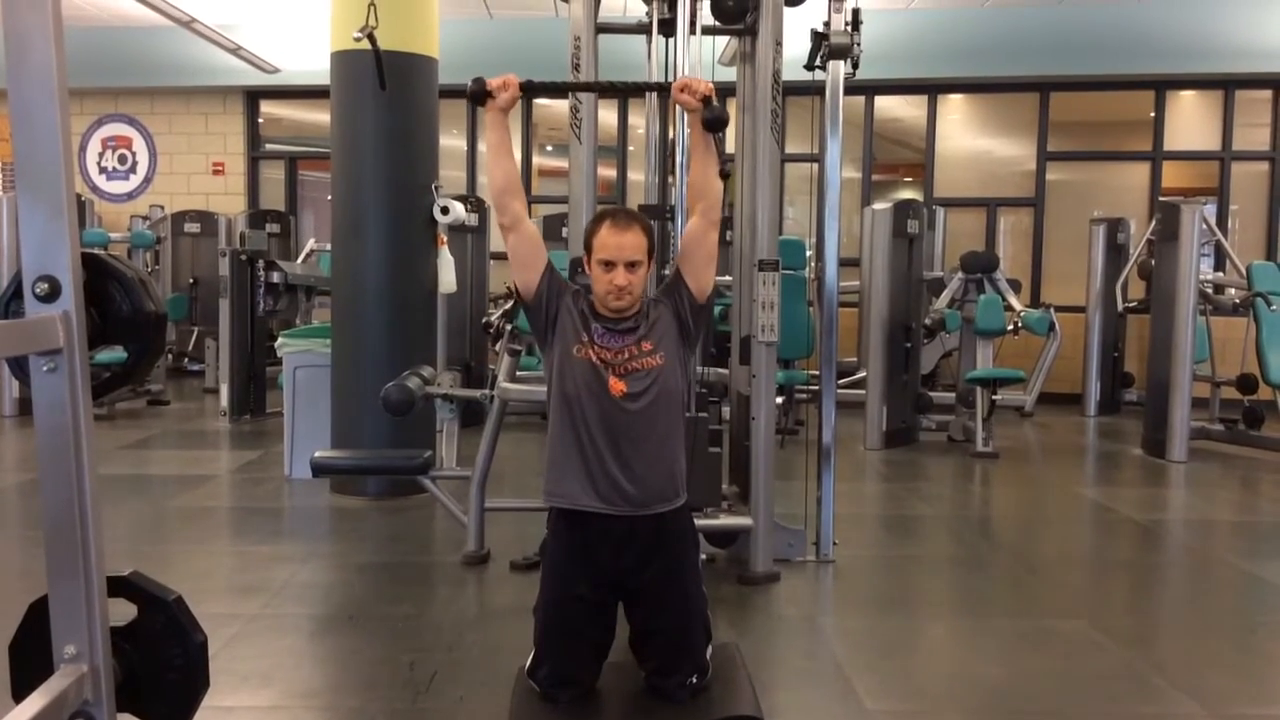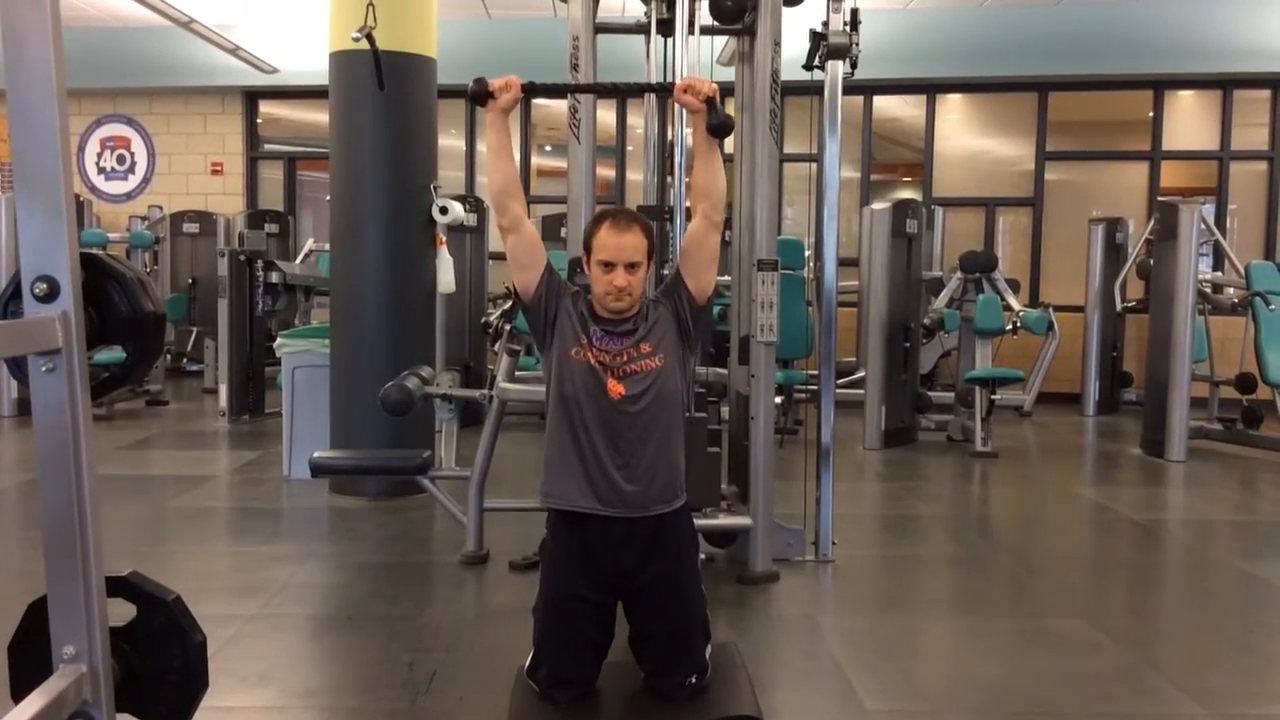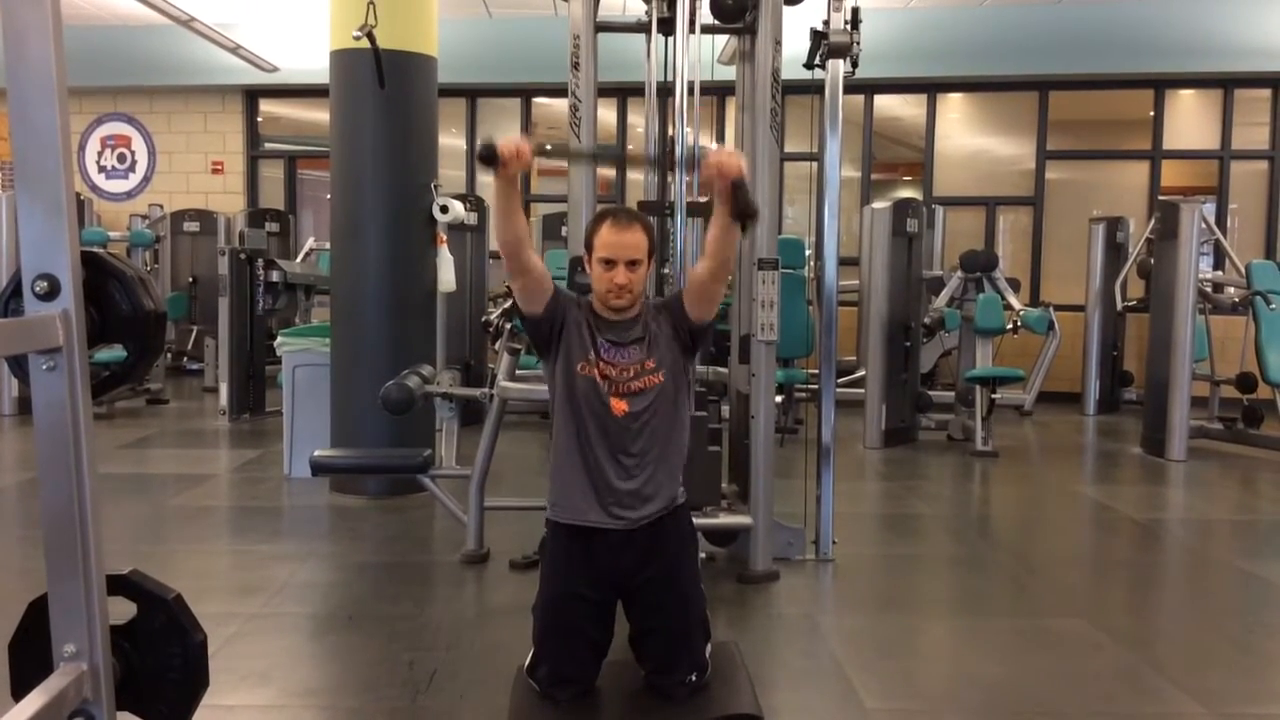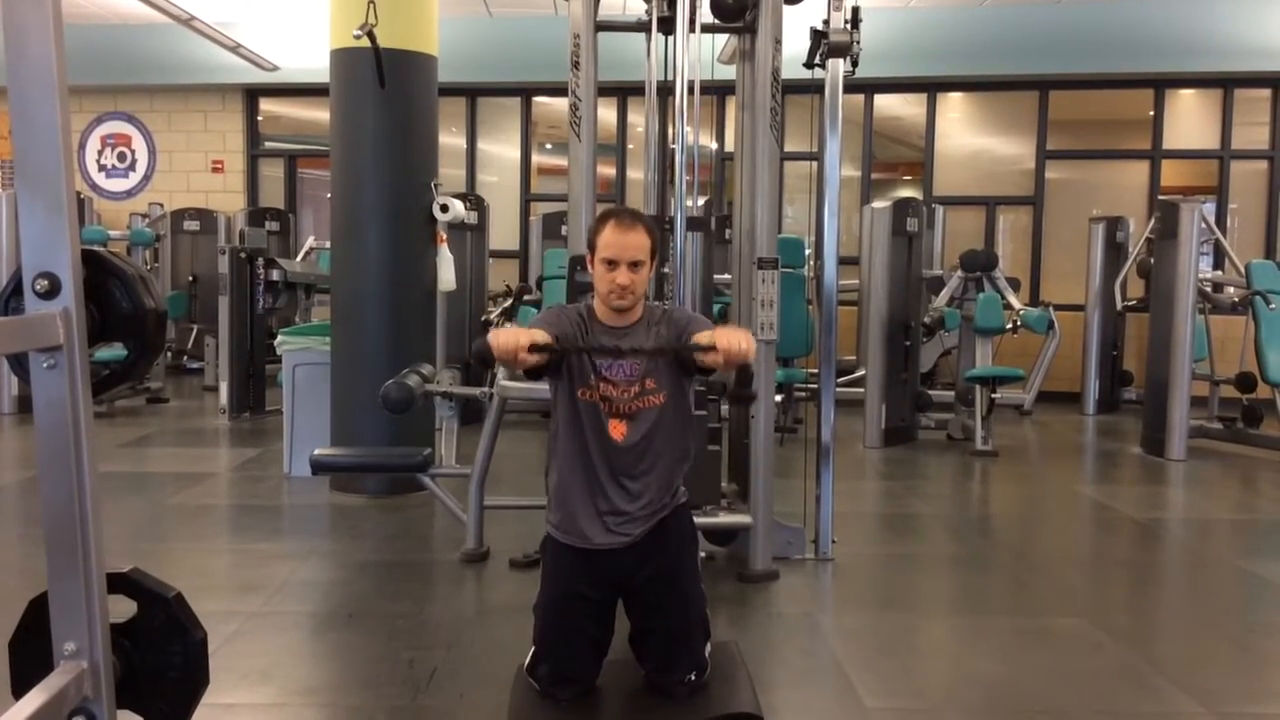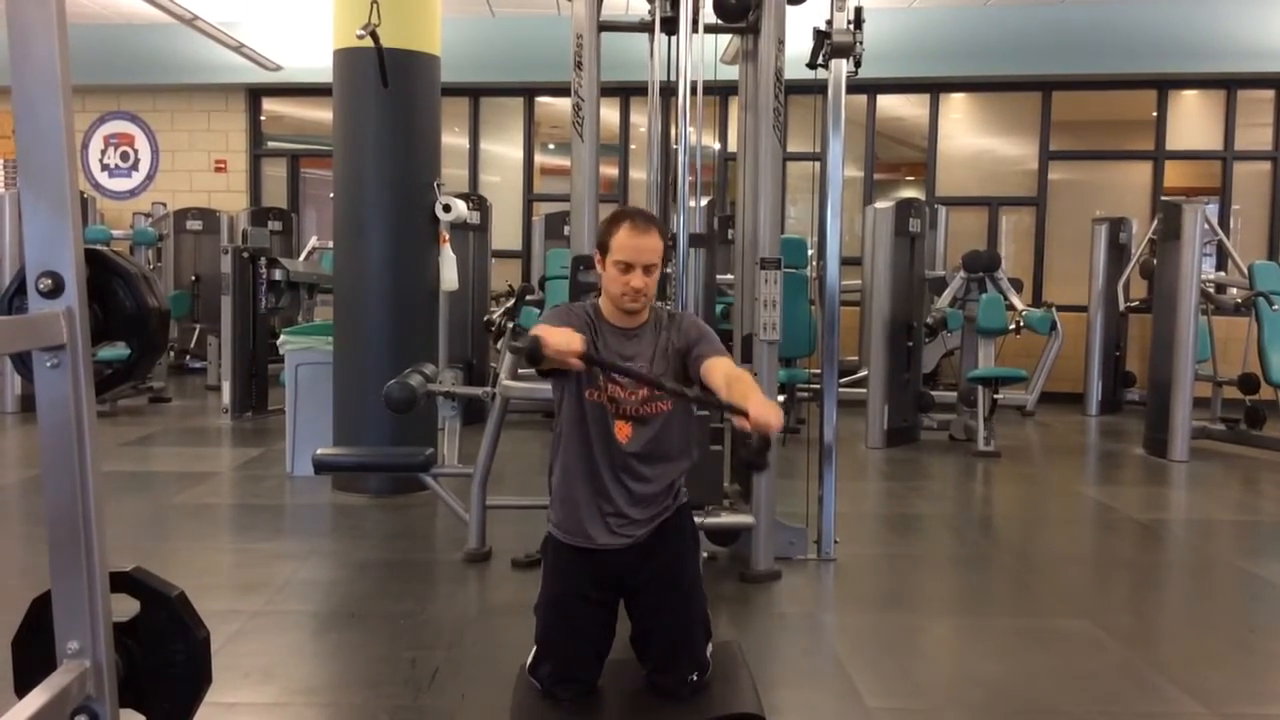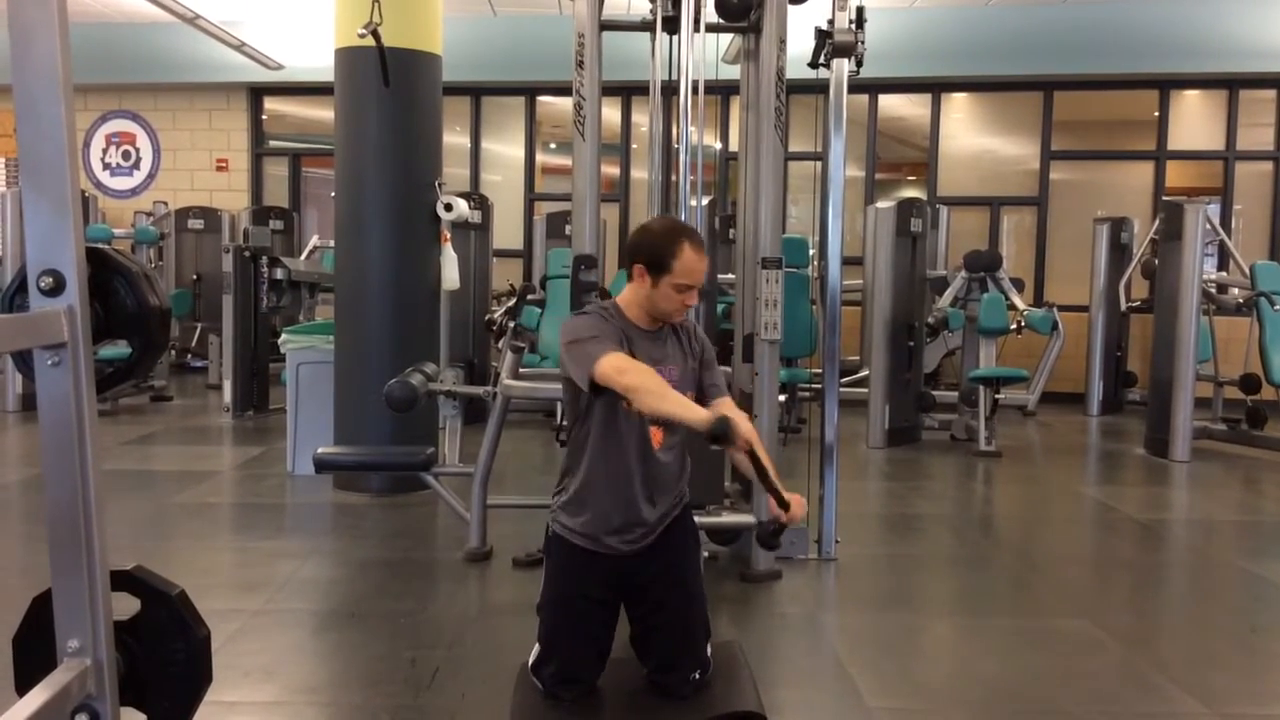
dt=0.4s
person 1, frame 1
left shoulder: (675, 317)
right shoulder: (559, 314)
left elbow: (705, 216)
right elbow: (511, 215)
left wrist: (697, 119)
right wrist: (497, 116)
left hip: (662, 524)
right hip: (577, 525)
left knee: (682, 681)
right knee: (560, 684)
left ankle: (650, 644)
right ankle: (591, 642)
person 1, frame 2
left shoulder: (675, 318)
right shoulder: (557, 316)
left elbow: (709, 217)
right elbow: (510, 217)
left wrist: (700, 121)
right wrist: (497, 117)
left hip: (661, 525)
right hip: (576, 527)
left knee: (680, 682)
right knee: (560, 685)
left ankle: (650, 642)
right ankle: (591, 643)
person 1, frame 3
left shoulder: (673, 323)
right shoulder: (561, 320)
left elbow: (716, 270)
right elbow: (519, 260)
left wrist: (725, 197)
right wrist: (507, 182)
left hip: (661, 527)
right hip: (576, 530)
left knee: (681, 680)
right knee: (559, 683)
left ankle: (649, 642)
right ankle: (584, 650)
person 1, frame 4
left shoulder: (675, 327)
right shoulder: (565, 325)
left elbow: (710, 341)
right elbow: (533, 341)
left wrist: (730, 342)
right wrist: (511, 341)
left hip: (660, 528)
right hip: (576, 534)
left knee: (680, 679)
right knee: (559, 681)
left ankle: (647, 639)
right ankle: (591, 637)
person 1, frame 5
left shoulder: (684, 331)
right shoulder: (572, 320)
left elbow: (726, 374)
right elbow: (549, 337)
left wrist: (756, 405)
right wrist: (552, 343)
left hip: (662, 528)
right hip: (580, 534)
left knee: (682, 679)
right knee: (560, 682)
left ankle: (647, 636)
right ankle: (592, 636)
person 1, frame 6
left shoulder: (691, 340)
right shoulder: (587, 329)
left elbow: (729, 415)
right elbow: (632, 381)
right wrist: (700, 414)
left hip: (665, 529)
right hip: (585, 536)
left knee: (683, 679)
right knee: (564, 682)
left ankle: (648, 635)
